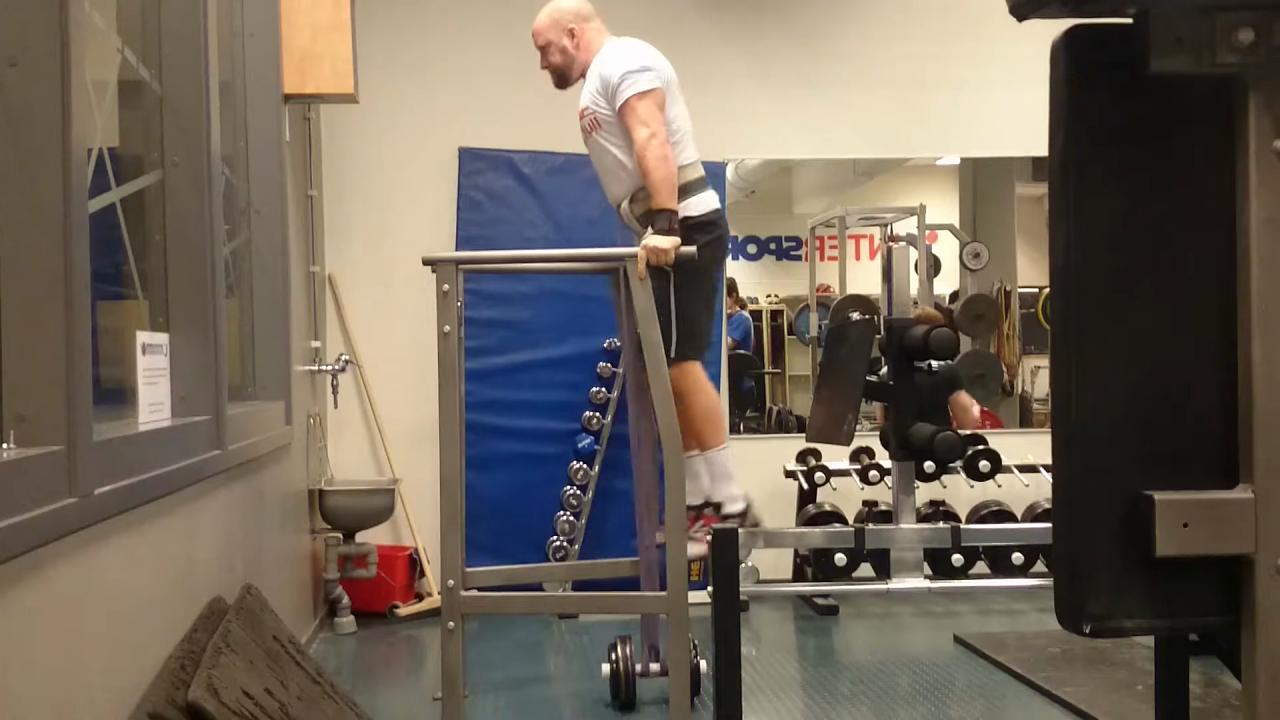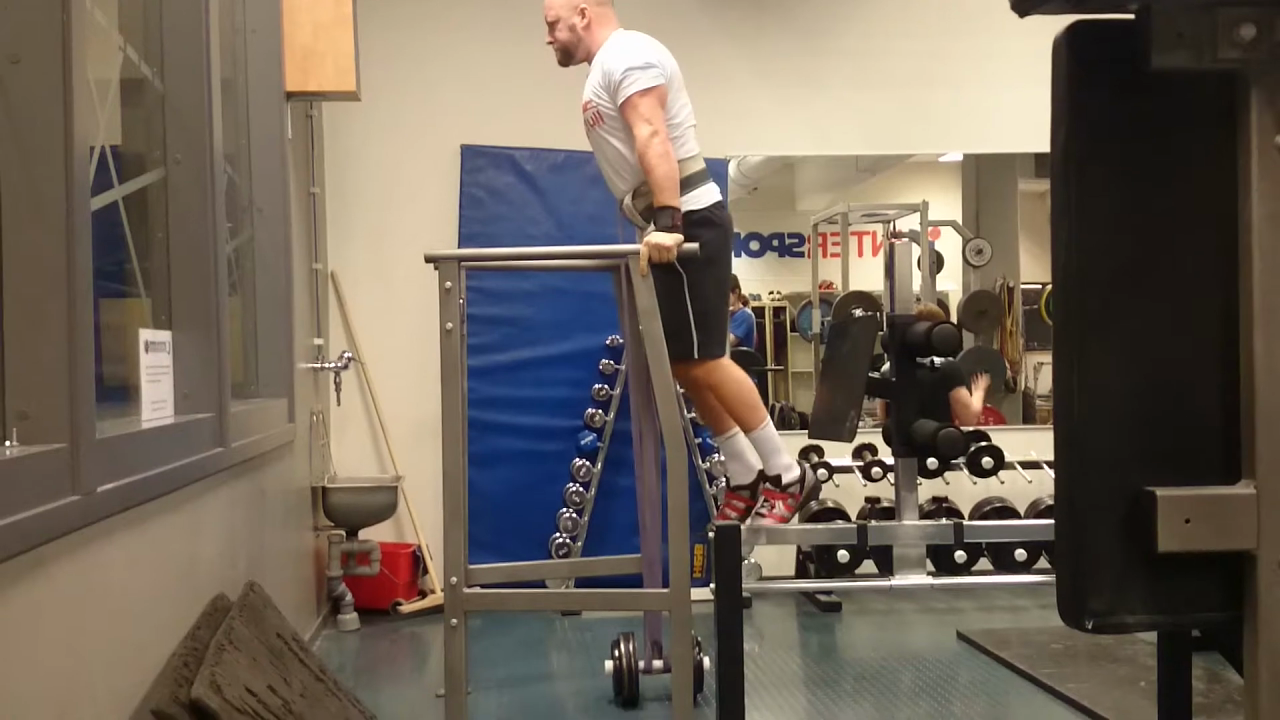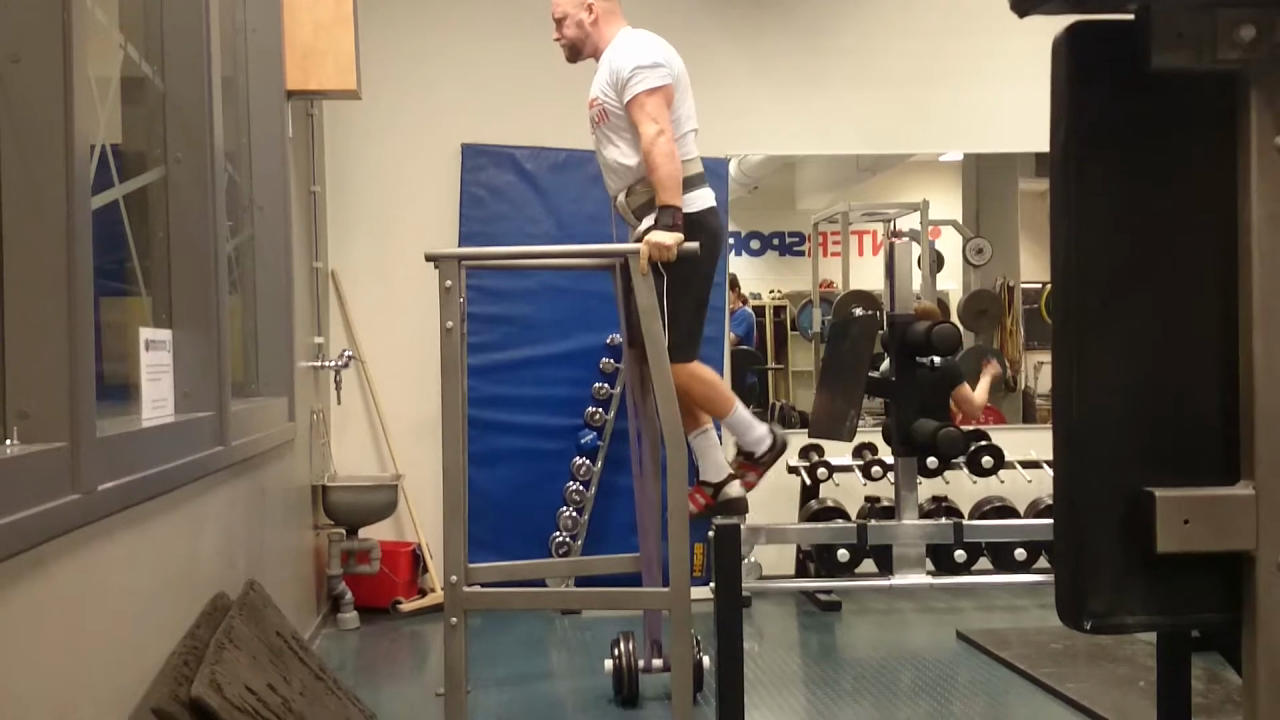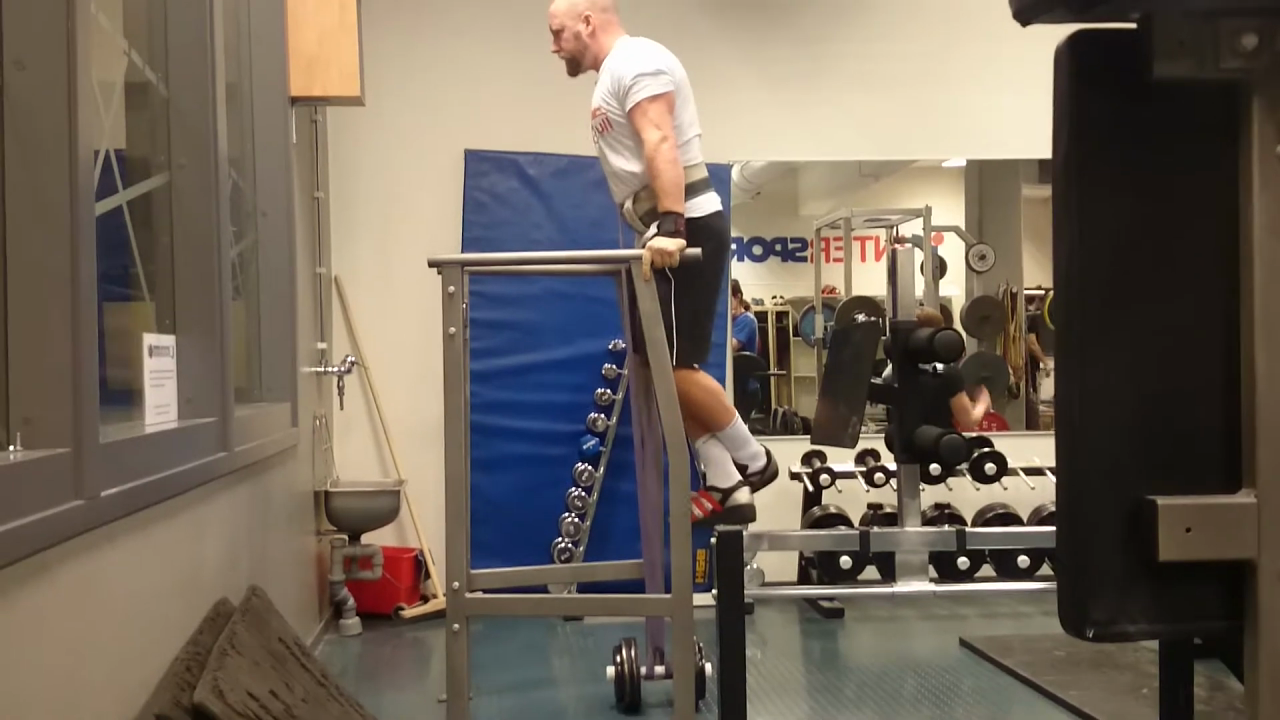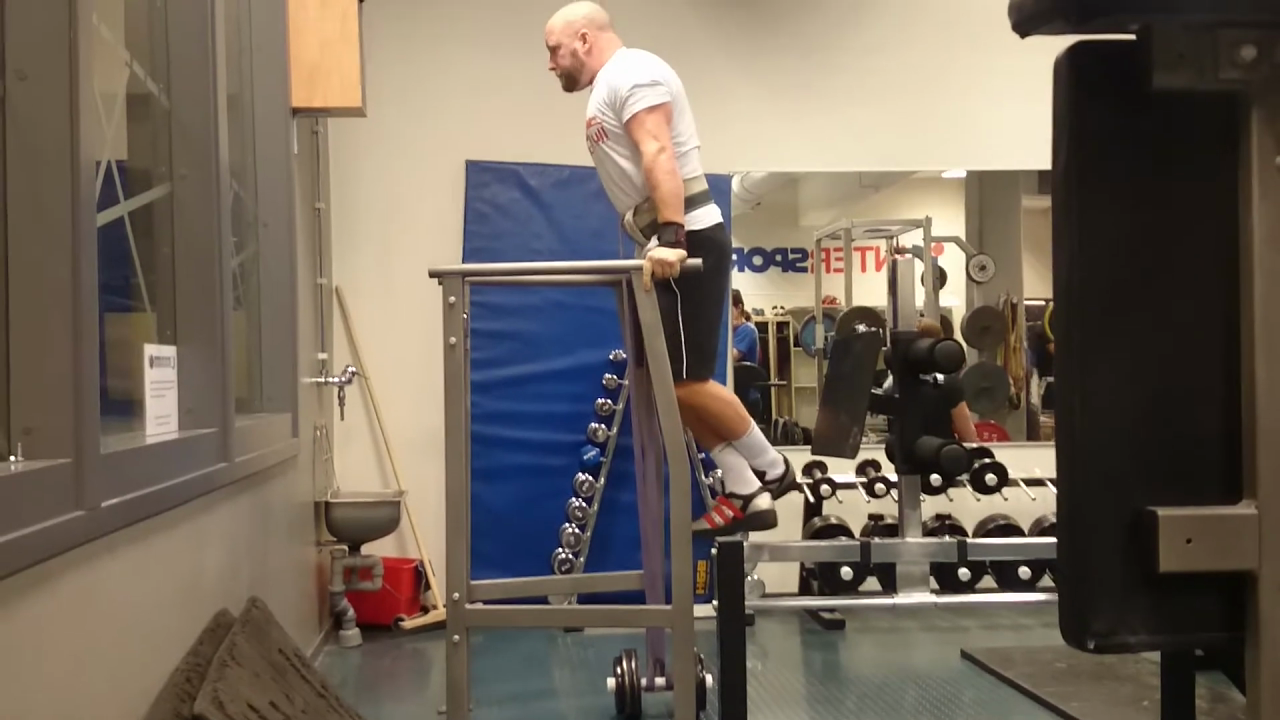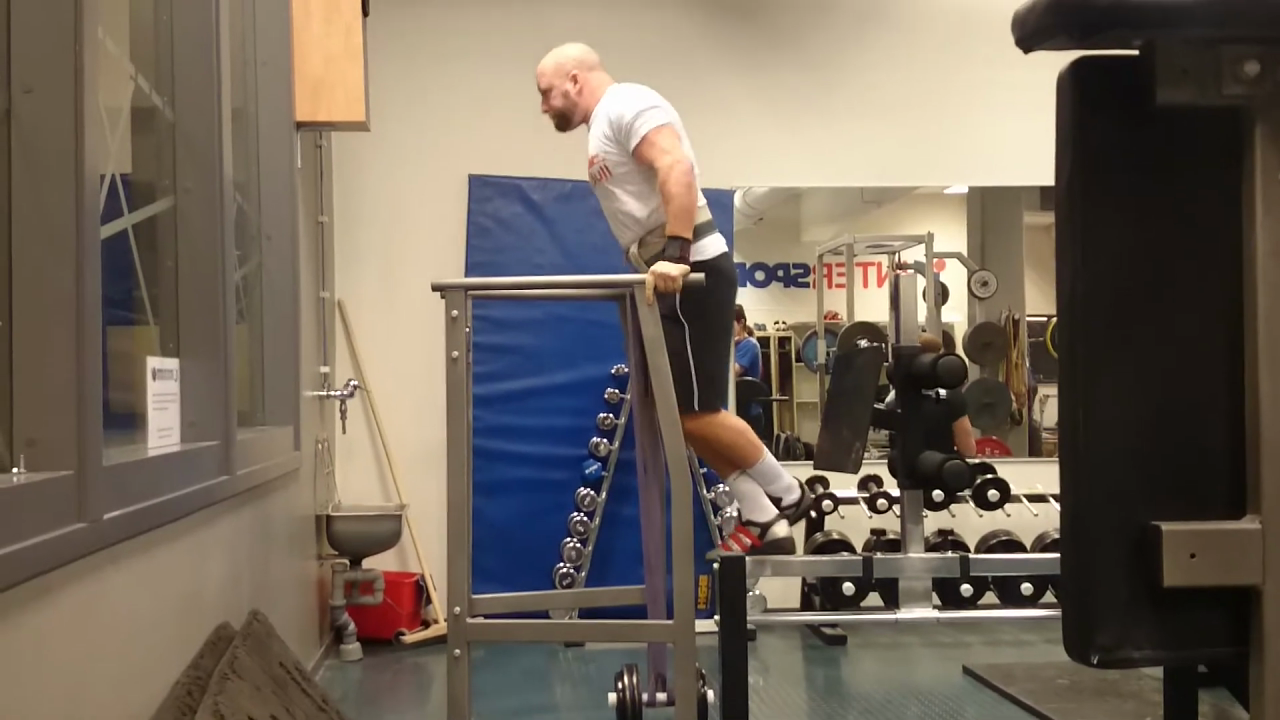
dt=0.4s
person 1, frame 1
left shoulder: (623, 62)
right shoulder: (603, 80)
left elbow: (653, 142)
left wrist: (665, 223)
left hip: (685, 228)
right hip: (662, 235)
left knee: (680, 364)
right knee: (670, 367)
left ankle: (731, 506)
right ankle: (697, 503)
person 1, frame 2
left shoulder: (627, 55)
right shoulder: (607, 67)
left elbow: (654, 140)
left wrist: (667, 222)
left hip: (690, 223)
right hip: (670, 229)
left knee: (701, 359)
right knee: (684, 362)
left ankle: (784, 474)
right ankle: (746, 478)
person 1, frame 3
left shoulder: (635, 54)
right shoulder: (614, 65)
left elbow: (659, 138)
left wrist: (668, 221)
left hip: (681, 226)
right hip: (658, 229)
left knee: (670, 361)
right knee: (660, 362)
left ankle: (757, 440)
right ankle: (717, 480)
person 1, frame 4
left shoulder: (635, 61)
right shoulder: (615, 74)
left elbow: (661, 145)
left wrist: (671, 227)
left hip: (689, 229)
right hip: (668, 236)
left knee: (673, 366)
right knee: (665, 367)
left ankle: (752, 461)
right ankle: (726, 486)
person 1, frame 5
left shoulder: (630, 72)
right shoulder: (612, 87)
left elbow: (660, 155)
left wrist: (671, 238)
left hip: (687, 241)
right hip: (669, 246)
left knee: (685, 380)
right knee: (670, 379)
left ankle: (770, 470)
right ankle: (745, 493)
person 1, frame 6
left shoulder: (627, 104)
right shoulder: (607, 125)
left elbow: (676, 171)
left wrist: (675, 254)
left hip: (690, 271)
right hip: (670, 278)
left knee: (696, 412)
right knee: (677, 411)
left ankle: (786, 495)
right ankle: (763, 519)
